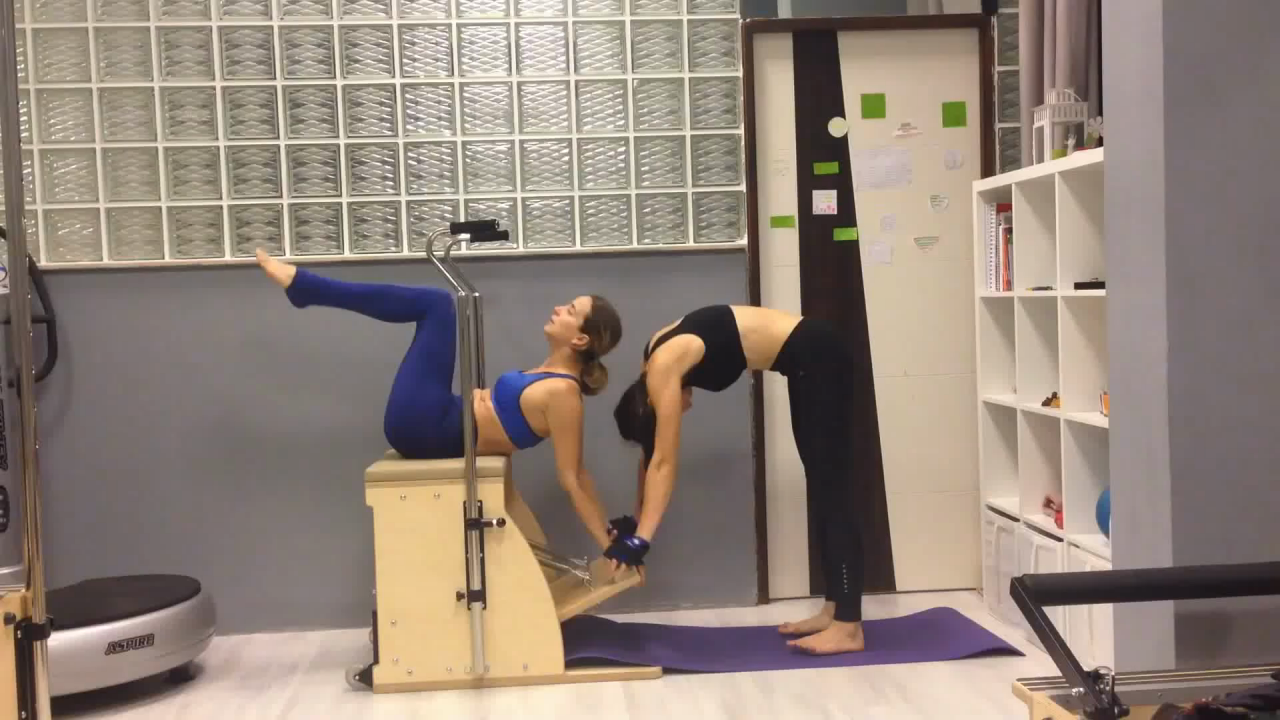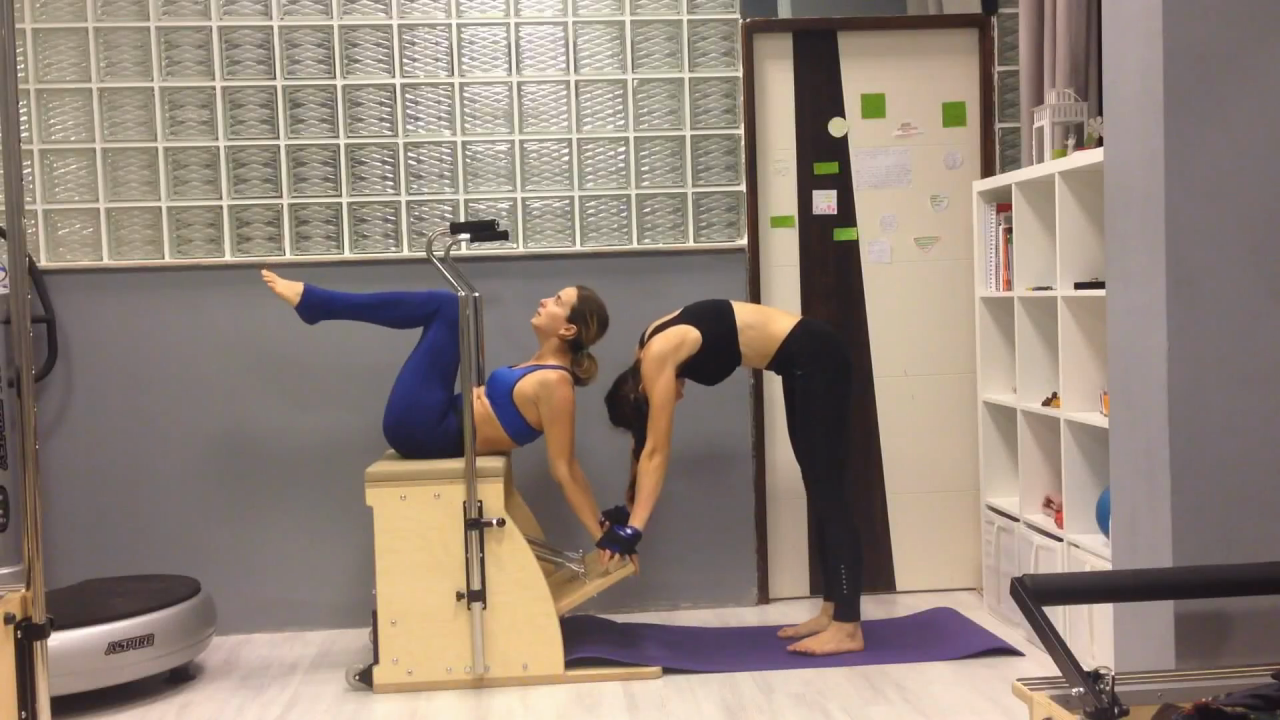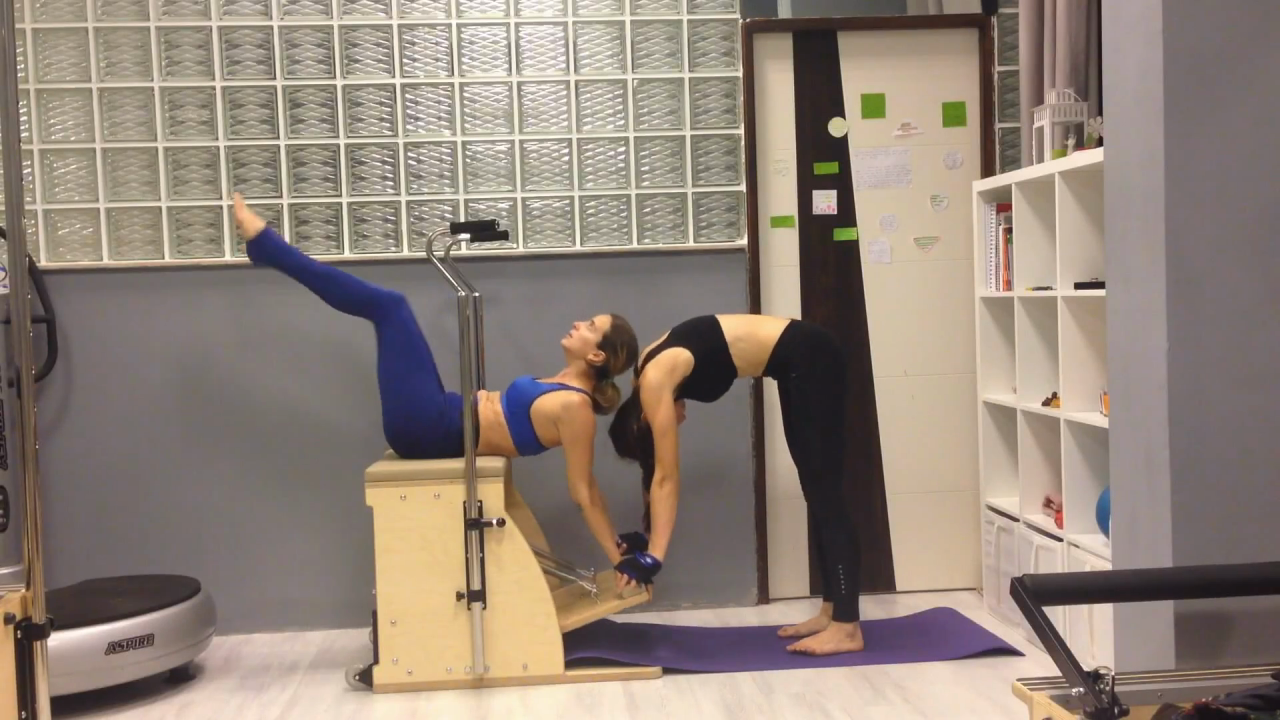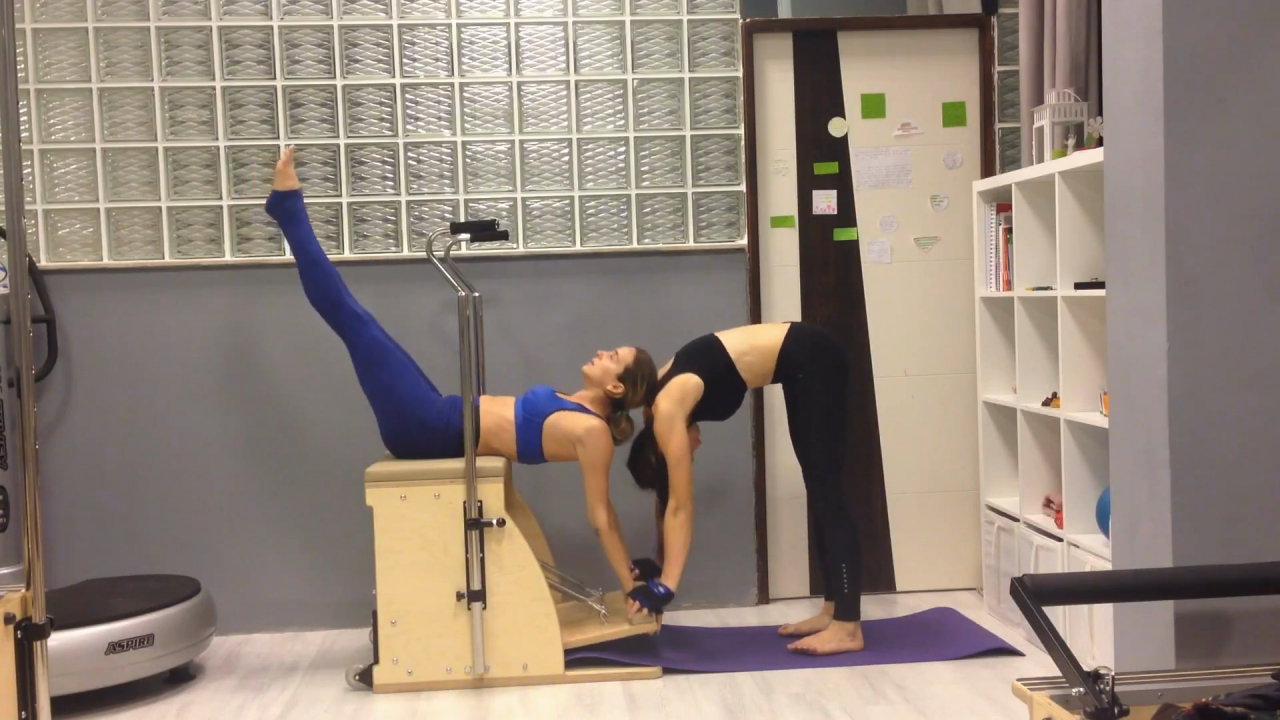
dt=0.4s
person 1, frame 1
left shoulder: (562, 394)
right shoulder: (552, 374)
left elbow: (574, 478)
left wrist: (608, 544)
left hip: (424, 430)
right hip: (436, 425)
left knee: (436, 304)
right knee: (435, 304)
left ankle: (301, 284)
right ankle: (303, 285)
person 1, frame 2
left shoulder: (555, 384)
right shoulder: (544, 367)
left elbow: (565, 470)
left wrist: (602, 536)
left hip: (422, 431)
right hip: (433, 428)
left knee: (444, 307)
right knee: (443, 307)
left ankle: (310, 299)
right ankle: (310, 299)
person 1, frame 3
left shoulder: (574, 407)
right shoulder: (565, 389)
left elbow: (584, 493)
left wrist: (618, 560)
left hip: (428, 431)
right hip: (438, 421)
left knee: (391, 307)
right knee: (388, 306)
left ankle: (266, 242)
right ankle: (267, 244)
person 1, frame 4
left shoulder: (592, 432)
right shoulder: (578, 409)
left elbow: (601, 517)
left wrist: (632, 587)
left hip: (432, 433)
right hip: (440, 421)
left knee: (354, 322)
right knee: (356, 321)
left ankle: (289, 205)
person 2, frame 1
left shoulder: (664, 366)
right shoulder: (658, 358)
left elbow: (664, 463)
right elbow: (651, 454)
left wrist: (639, 539)
right wrist: (635, 524)
left hip: (820, 358)
right hip: (808, 361)
left knee: (831, 495)
right knee: (826, 493)
left ankle: (848, 628)
right ankle: (834, 612)
person 2, frame 2
left shoulder: (659, 355)
right shoulder: (652, 348)
left elbow: (656, 452)
right elbow: (647, 443)
left wrist: (632, 529)
right wrist: (628, 510)
left hip: (817, 358)
right hip: (804, 361)
left knee: (827, 493)
right knee: (820, 493)
left ankle: (848, 629)
right ankle: (832, 613)
person 2, frame 3
left shoulder: (654, 382)
right shoulder: (649, 373)
left elbow: (666, 478)
right elbow: (657, 472)
left wrist: (652, 557)
right wrist: (645, 534)
left hip: (811, 359)
right hip: (799, 361)
left knee: (823, 493)
right knee: (816, 492)
left ankle: (847, 629)
right ankle: (832, 613)
person 2, frame 4
left shoulder: (667, 412)
right shoulder: (659, 404)
left elbow: (680, 508)
right elbow: (669, 499)
left wrist: (664, 587)
right wrist: (658, 566)
left hip: (816, 361)
right hip: (803, 363)
left knee: (825, 492)
right knee: (819, 491)
left ankle: (848, 628)
right ankle: (834, 611)
